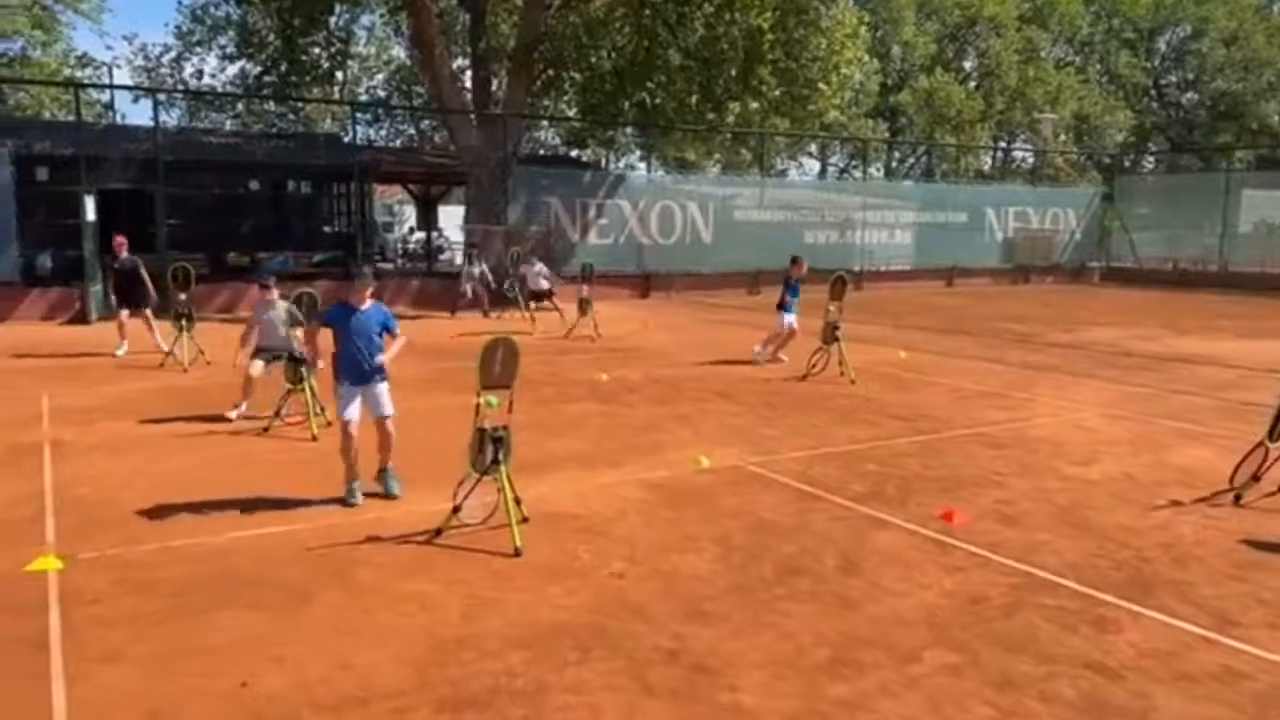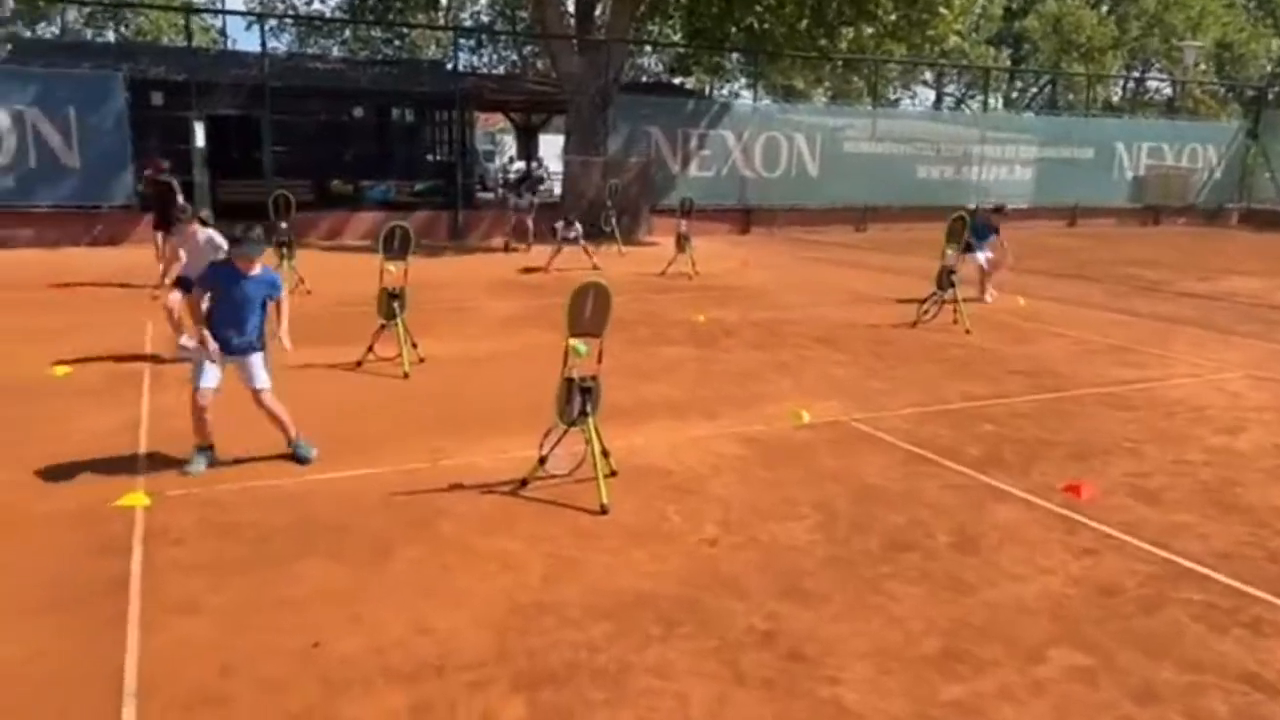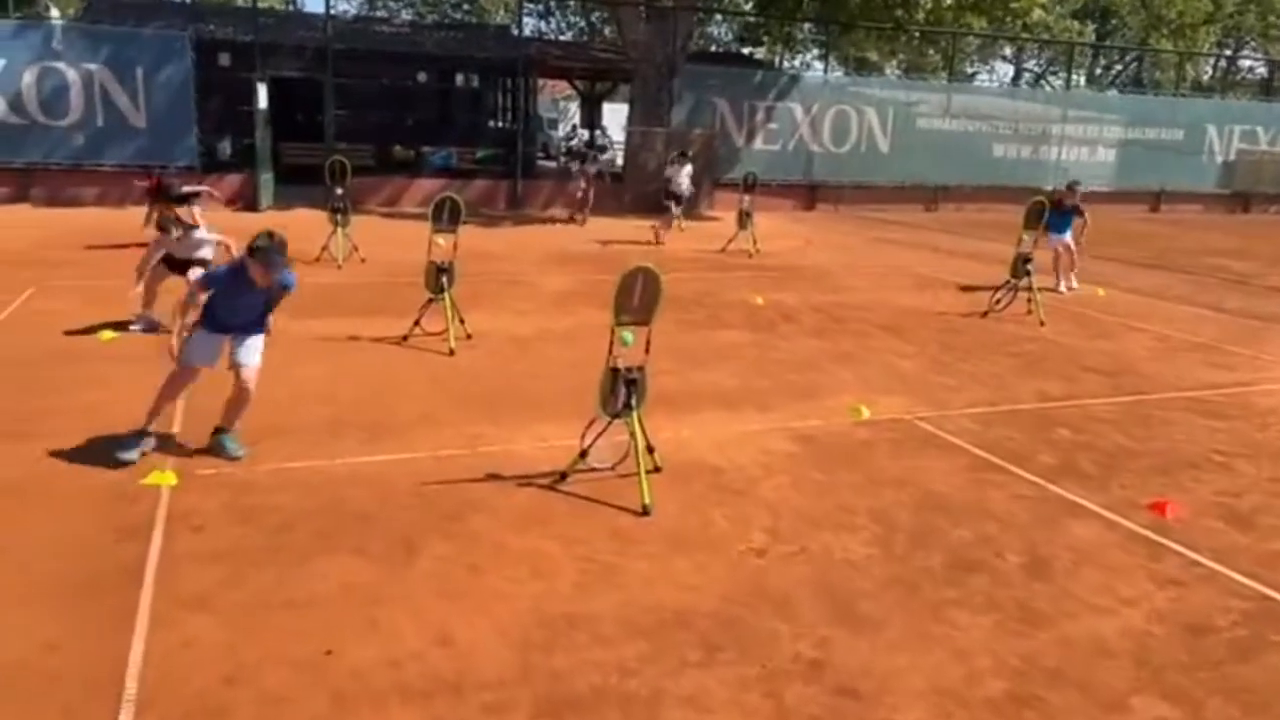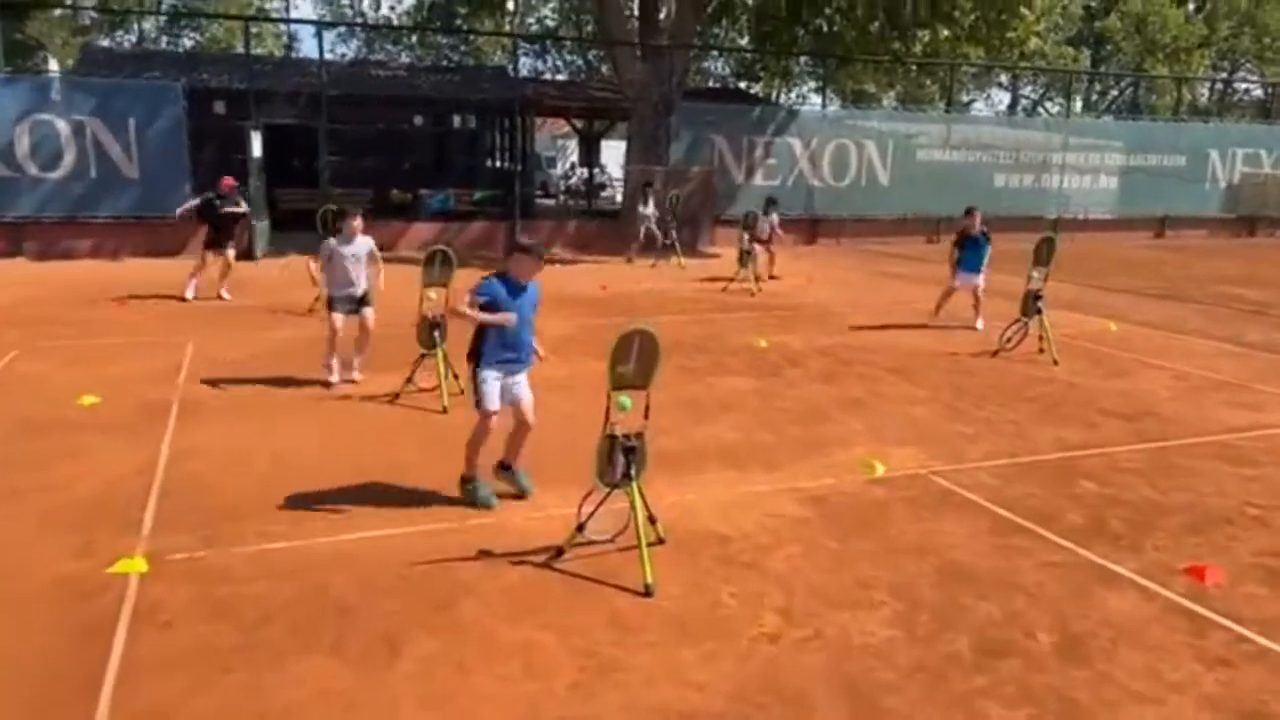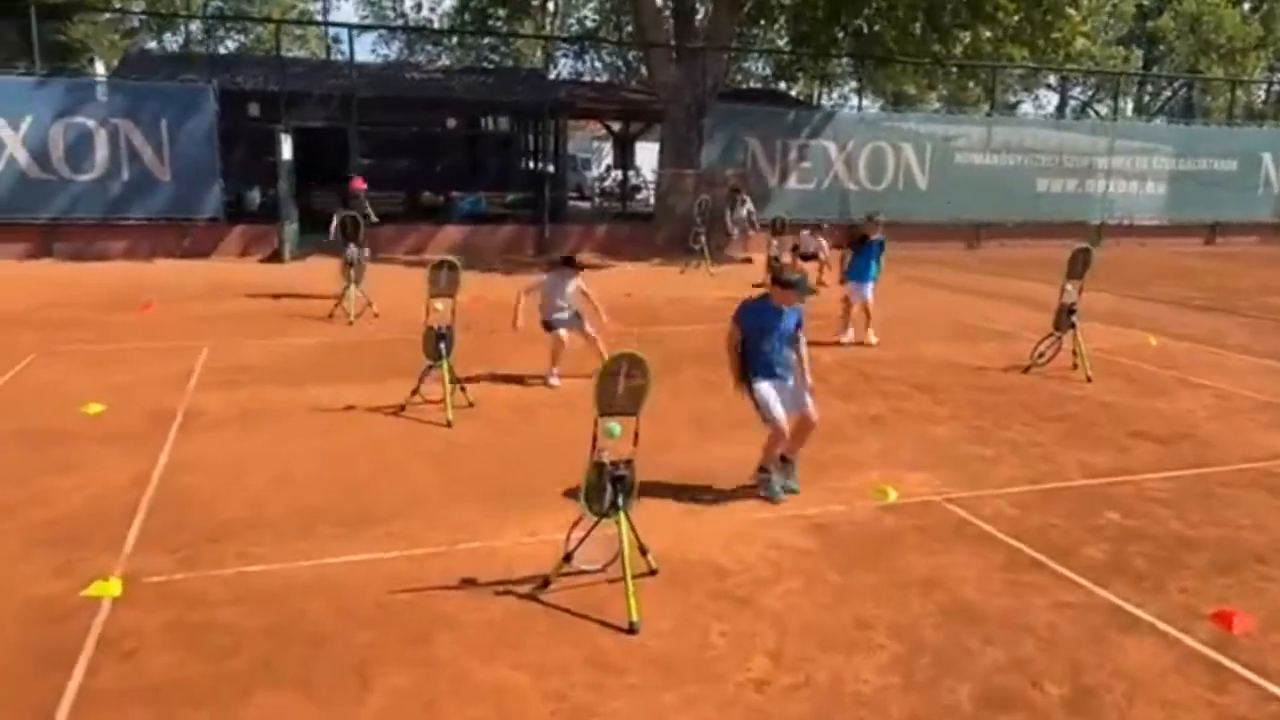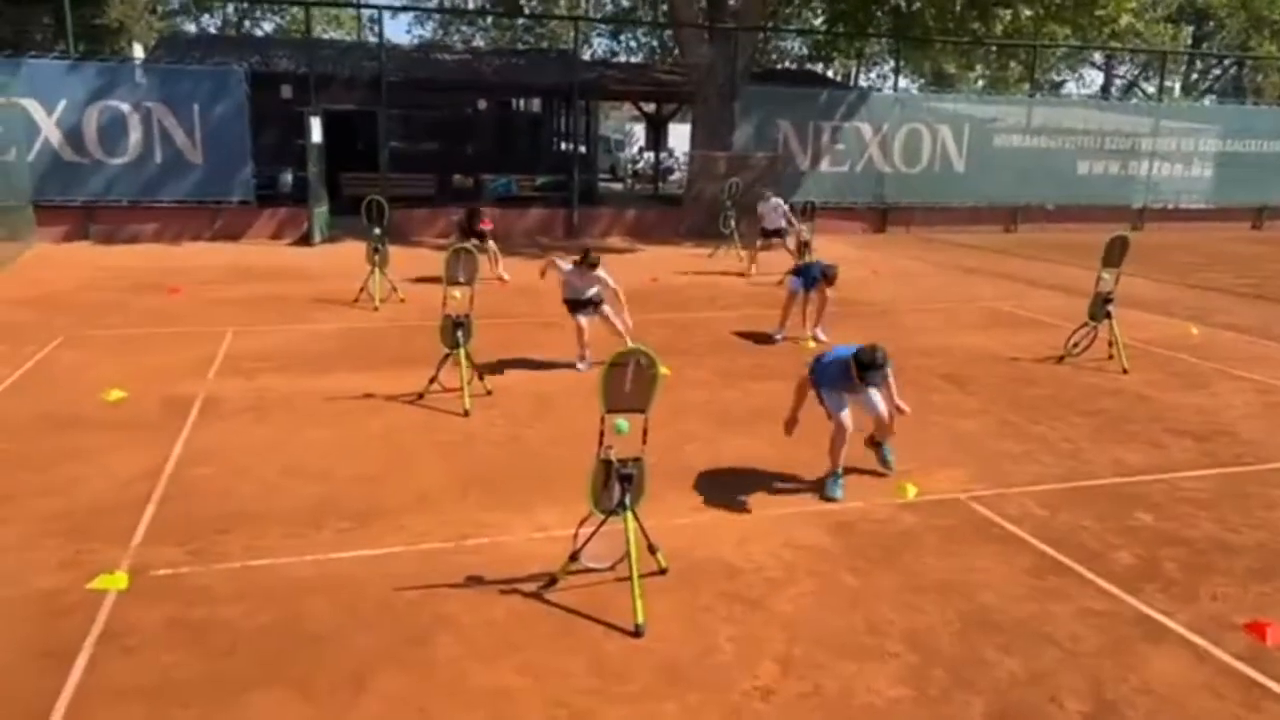
dt=0.7s
person 1, frame 1
left shoulder: (381, 312)
right shoulder: (335, 311)
left elbow: (399, 337)
right elbow: (311, 331)
left wrist: (387, 355)
right wrist: (315, 356)
left hip: (375, 379)
right hip: (346, 381)
left knee: (387, 429)
right knee: (349, 431)
left ankle: (385, 472)
right ankle: (352, 482)
person 1, frame 2
left shoulder: (269, 278)
right shoulder: (217, 270)
left elbow: (282, 300)
right elbow: (194, 299)
left wrist: (282, 330)
right wrist: (204, 333)
left hip: (251, 347)
right hip: (215, 345)
left knee: (264, 400)
right knee: (201, 400)
left ankle: (295, 442)
right ankle: (204, 450)
person 1, frame 3
left shoulder: (285, 280)
right shoulder: (224, 275)
right elbow: (193, 294)
left wrist: (267, 317)
right wrist: (177, 333)
left hip: (250, 333)
right hip: (213, 327)
left knee: (247, 383)
right knee: (180, 378)
left ankle: (224, 433)
right ankle: (145, 434)
person 1, frame 4
left shoulder: (531, 288)
right shoulder: (493, 285)
right elbow: (460, 310)
left wrist: (533, 344)
right wrist: (493, 319)
left hip: (517, 367)
right hip: (488, 365)
left knee: (527, 421)
right knee: (488, 424)
left ankle: (507, 466)
right ankle: (470, 480)
person 1, frame 5
left shoulder: (795, 312)
right shoulder: (750, 309)
left elbow: (799, 341)
right elbow: (732, 338)
left wrist: (806, 373)
right wrist: (735, 370)
left hip: (786, 374)
right hip: (758, 378)
left knee: (809, 419)
right knee: (781, 427)
left ankle: (785, 460)
right ankle: (765, 471)
person 1, frame 6
left shoulder: (877, 369)
right shoulder: (829, 369)
right elbow: (804, 383)
left wrist: (895, 400)
right wrist: (793, 414)
right hip: (830, 385)
left knee: (886, 420)
right knee: (844, 425)
left ankle: (877, 441)
right ankle: (834, 475)
